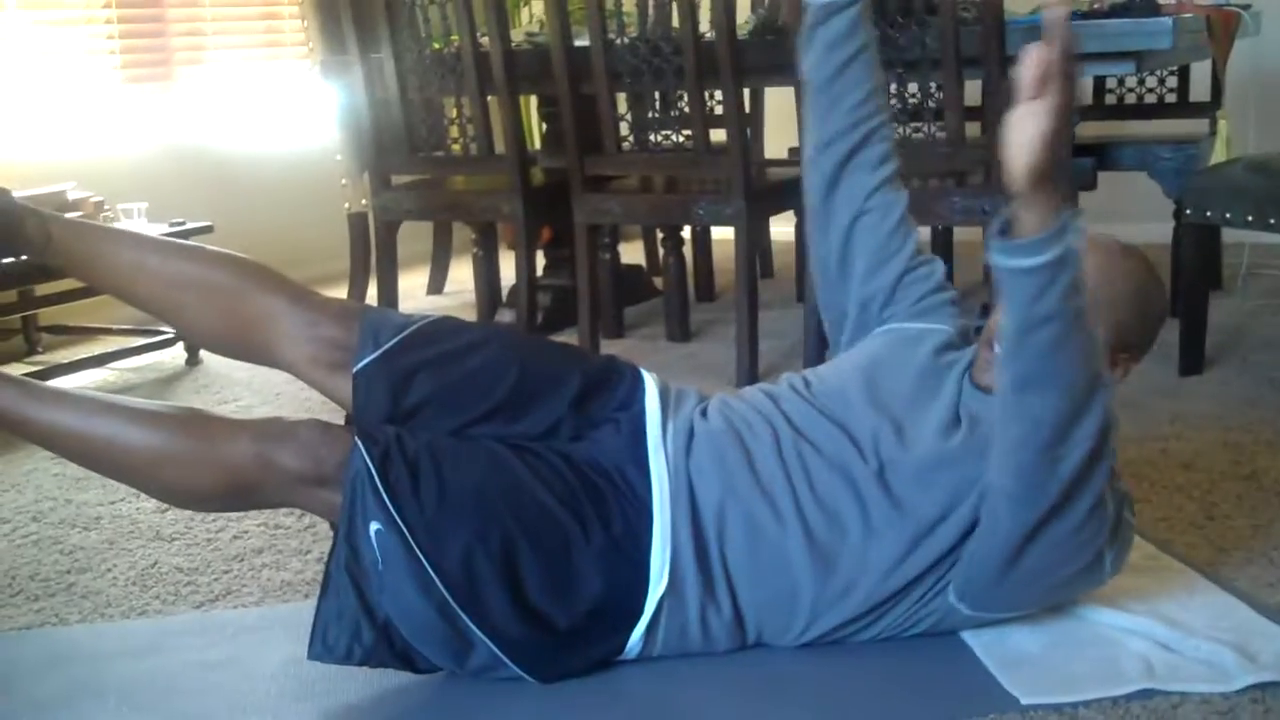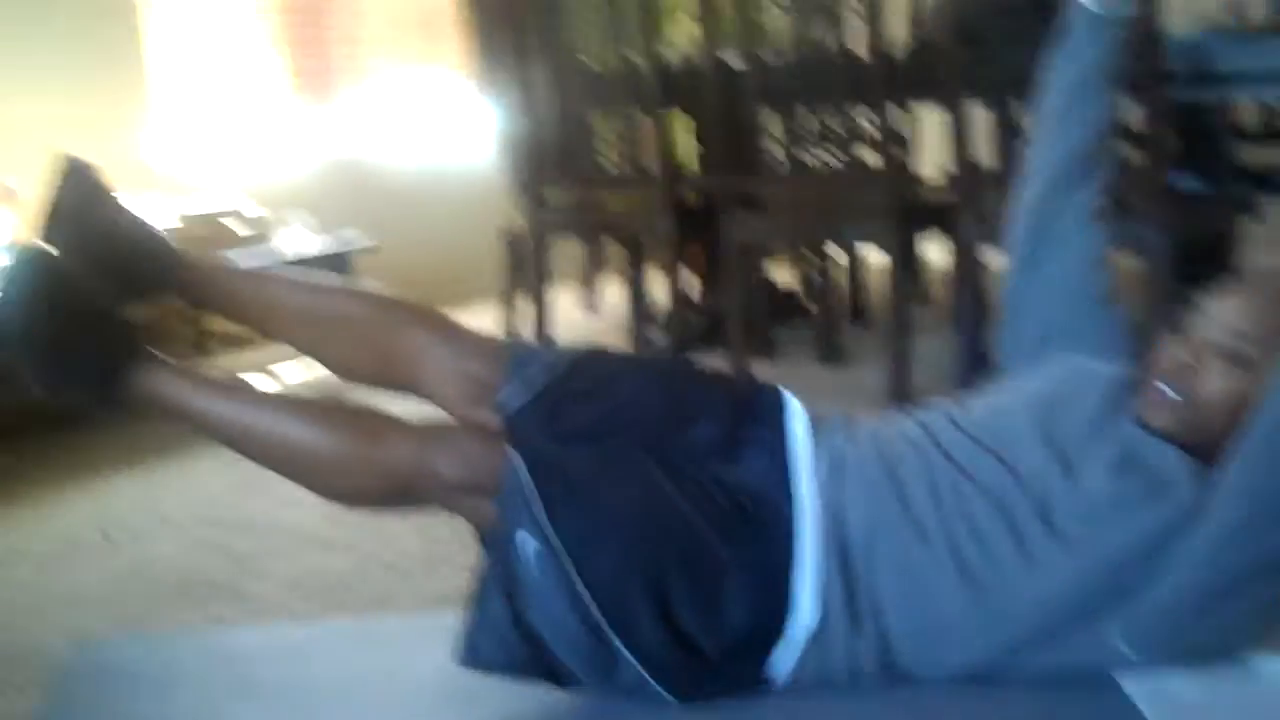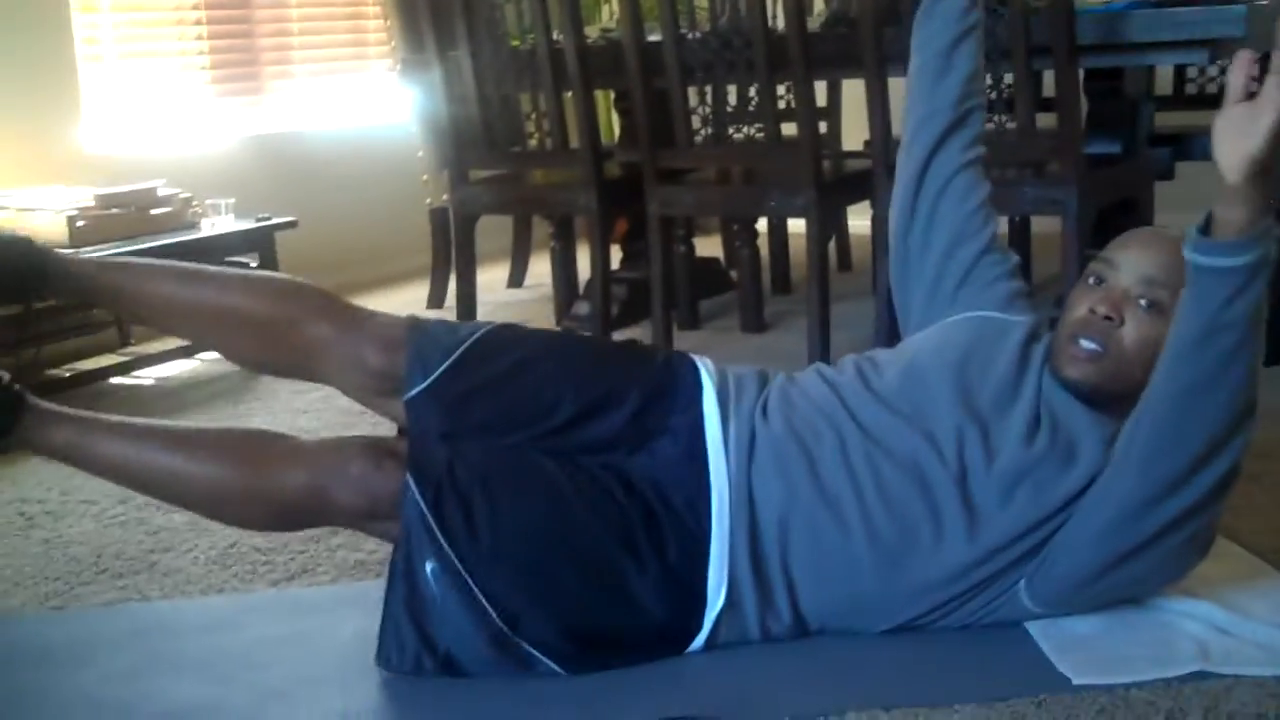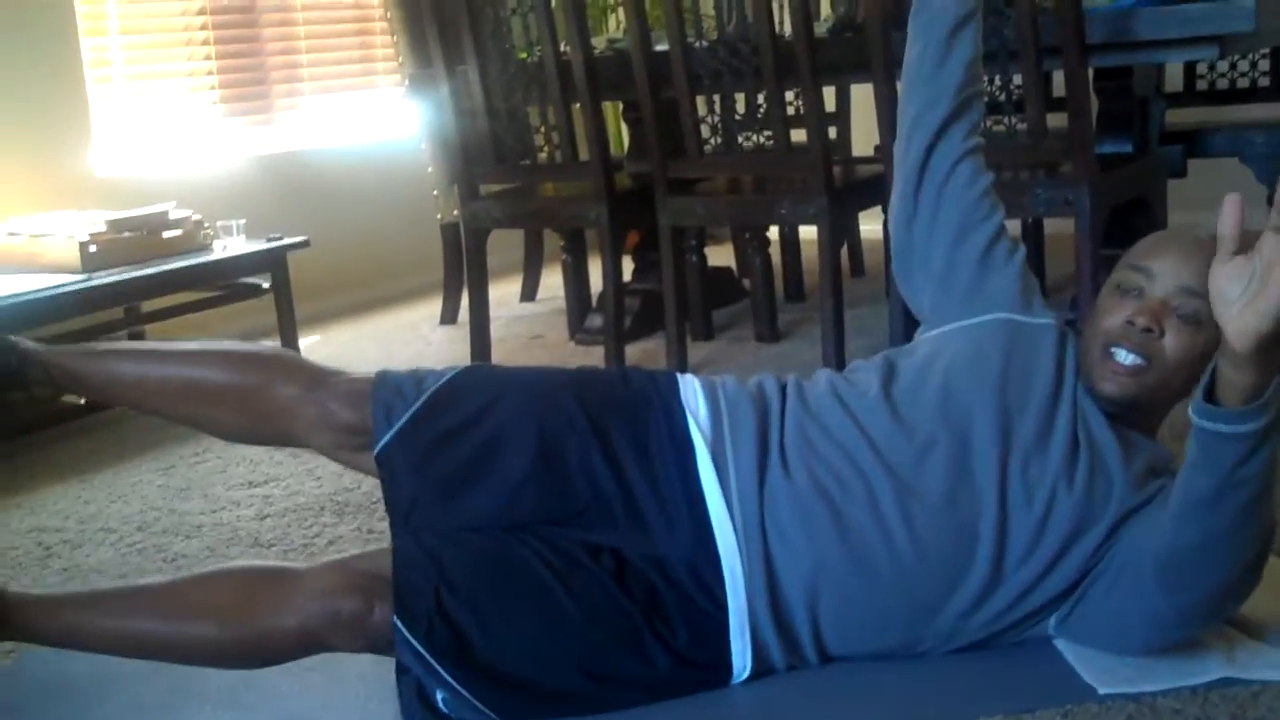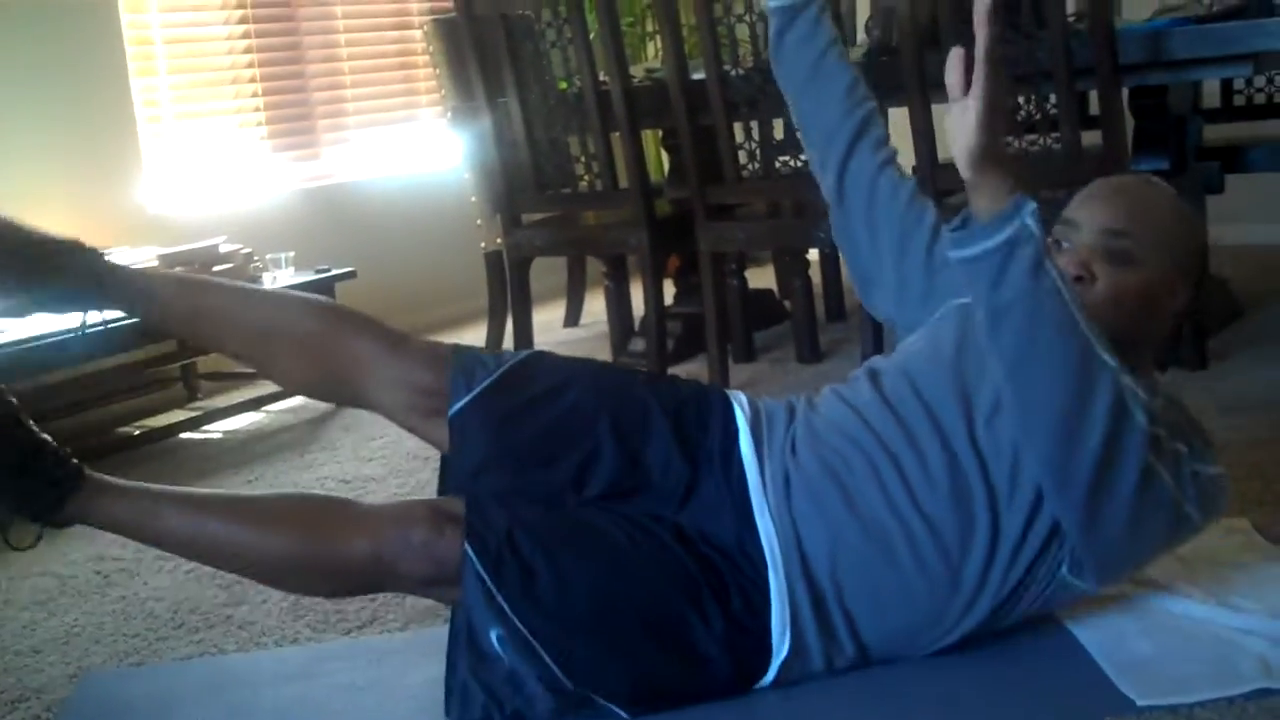
dt=1s
person 1, frame 1
left shoulder: (1065, 526)
right shoulder: (926, 330)
left elbow: (1051, 416)
right elbow: (851, 176)
left wrist: (1030, 209)
left hip: (630, 560)
right hip: (638, 420)
left knee: (286, 458)
right knee: (309, 331)
person 1, frame 2
right shoulder: (1088, 368)
right elbow: (1052, 207)
left hip: (775, 592)
right hip: (783, 446)
left knee: (461, 463)
right knee: (450, 360)
left ankle: (122, 372)
right ankle: (154, 262)
person 1, frame 3
left shoulder: (1118, 511)
right shoulder: (1000, 322)
right elbow: (938, 163)
left hip: (692, 558)
right hip: (696, 412)
left knee: (352, 481)
right knee: (353, 341)
person 1, frame 4
left shoulder: (1147, 519)
right shoulder: (1013, 322)
right elbow: (938, 160)
left hip: (708, 603)
right hip: (688, 436)
left knee: (339, 605)
right knee: (325, 402)
person 1, frame 5
left shoulder: (1156, 480)
right shoulder: (975, 296)
left elbow: (1066, 418)
right elbow: (855, 163)
left wrist: (988, 184)
left hip: (751, 595)
right hip: (727, 448)
left knee: (411, 543)
right knee: (391, 365)
